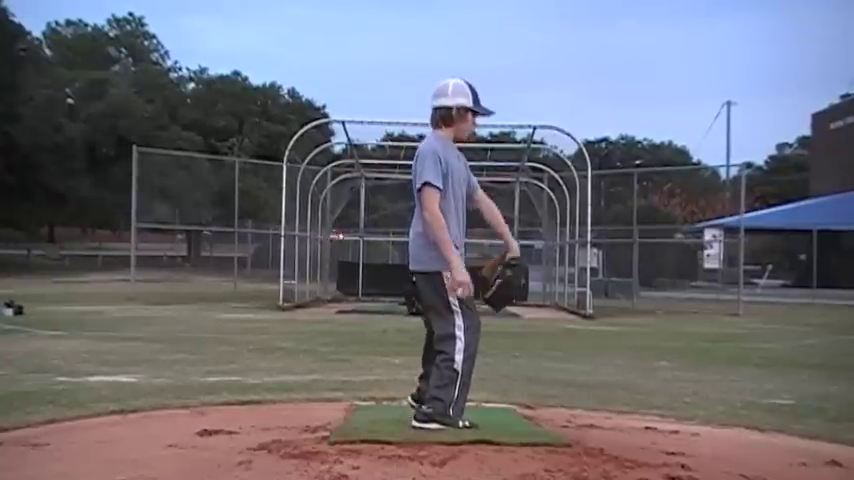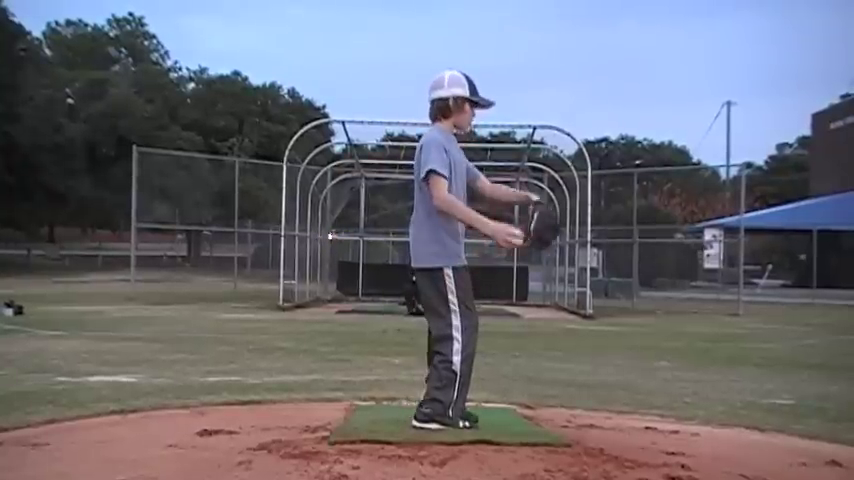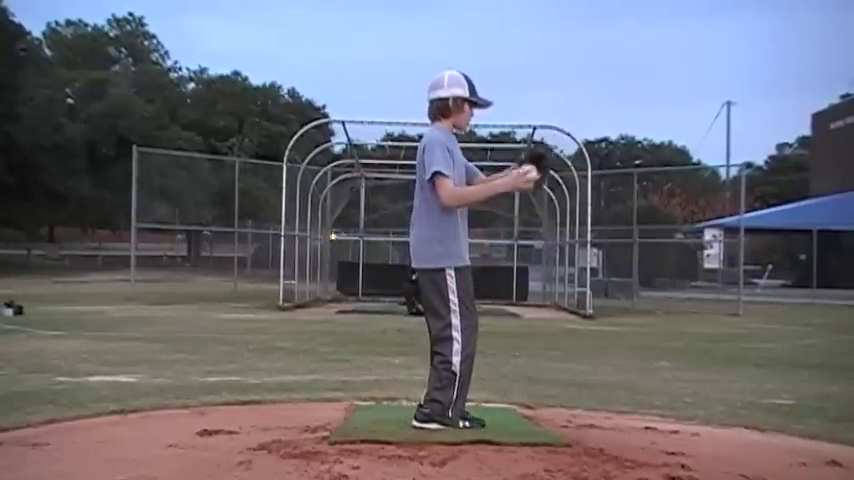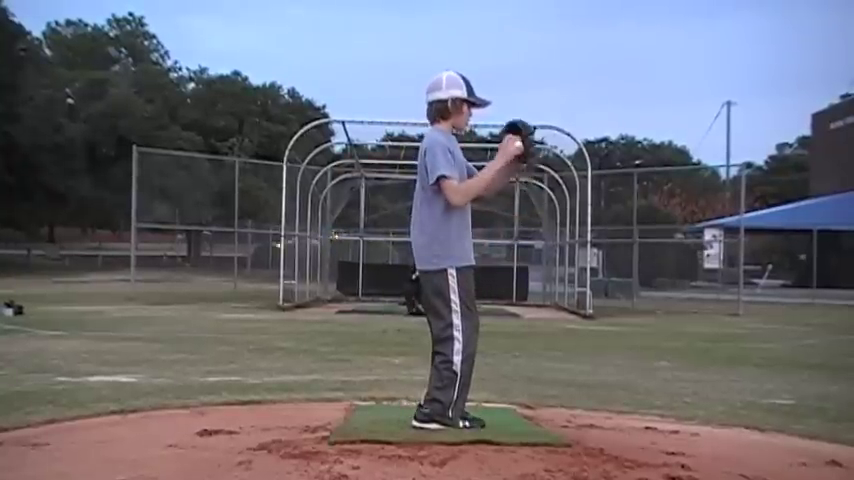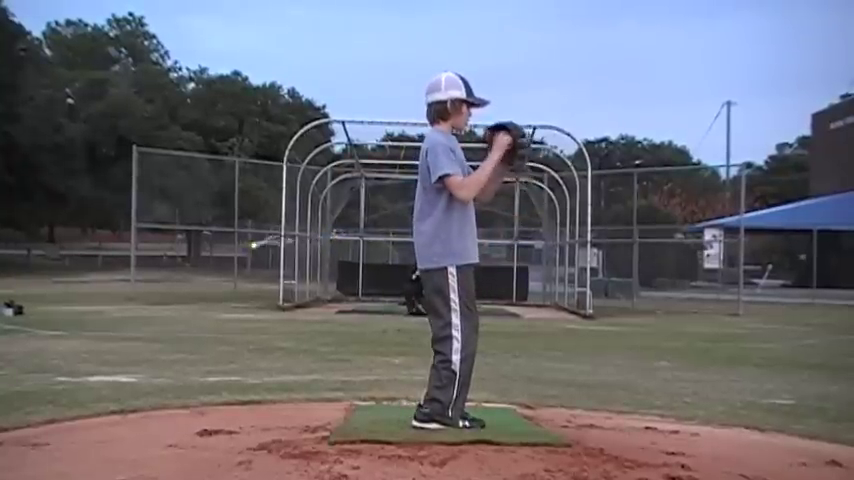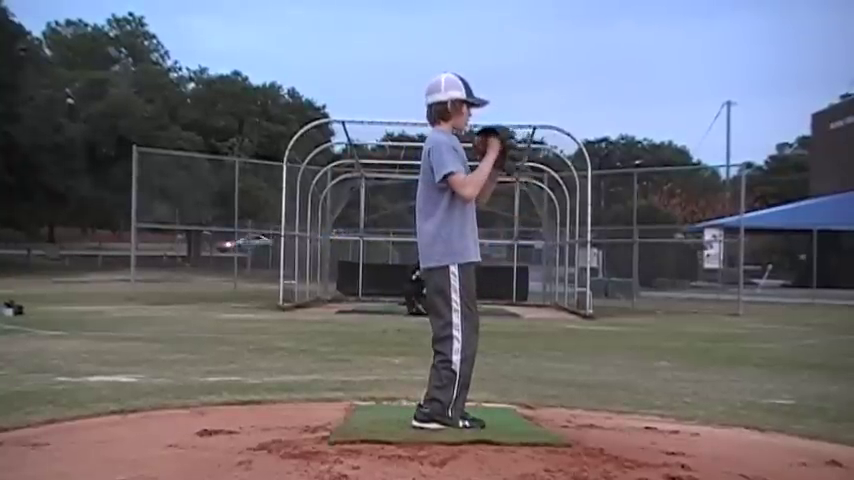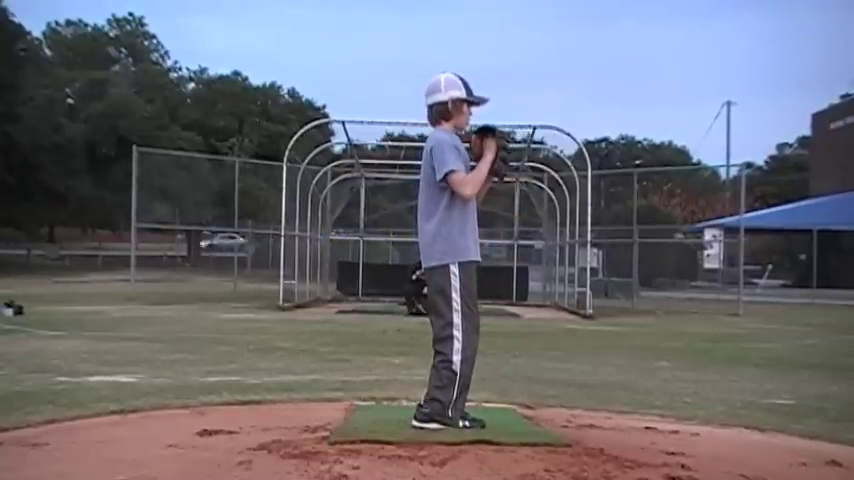
dt=0.2s
person 1, frame 1
left shoulder: (454, 156)
right shoulder: (431, 150)
left elbow: (482, 201)
right elbow: (431, 211)
left wrist: (509, 240)
right wrist: (455, 263)
left hip: (437, 261)
right hip: (437, 261)
left knee: (444, 330)
right knee: (461, 330)
left ankle: (426, 396)
right ankle: (437, 410)
person 1, frame 2
left shoulder: (451, 146)
right shoulder: (434, 141)
left elbow: (485, 187)
right elbow: (440, 198)
left wrist: (523, 196)
right wrist: (490, 227)
left hip: (441, 255)
right hip: (439, 256)
left knee: (448, 330)
right knee: (459, 329)
left ankle: (437, 402)
right ankle: (438, 410)
person 1, frame 3
left shoulder: (448, 144)
right shoulder: (436, 140)
left elbow: (481, 183)
right elbow: (448, 195)
left wrist: (514, 175)
right wrist: (507, 184)
left hip: (441, 254)
right hip: (442, 256)
left knee: (449, 332)
right knee: (457, 331)
left ankle: (440, 407)
right ankle: (438, 410)
person 1, frame 4
left shoulder: (448, 144)
right shoulder: (436, 143)
left elbow: (484, 188)
right elbow: (457, 195)
left wrist: (512, 161)
right wrist: (499, 159)
left hip: (446, 255)
right hip: (445, 257)
left knee: (453, 333)
right knee: (459, 332)
left ankle: (441, 407)
right ankle: (438, 410)
person 1, frame 5
left shoulder: (448, 144)
right shoulder: (437, 143)
left elbow: (482, 194)
right elbow: (464, 191)
left wrist: (504, 161)
right wrist: (494, 153)
left hip: (449, 254)
right hip: (447, 256)
left knee: (454, 333)
right knee: (458, 332)
left ankle: (439, 407)
right ankle: (438, 409)
person 1, frame 6
left shoulder: (447, 144)
right shoulder: (440, 142)
left elbow: (479, 196)
right elbow: (467, 190)
left wrist: (496, 164)
right wrist: (490, 155)
left hip: (450, 254)
right hip: (449, 256)
left knee: (454, 333)
right knee: (458, 333)
left ankle: (439, 408)
right ankle: (438, 410)
person 1, frame 7
left shoulder: (447, 142)
right shoulder: (443, 141)
left elbow: (474, 194)
right elbow: (466, 189)
left wrist: (488, 163)
right wrist: (488, 156)
left hip: (449, 253)
right hip: (451, 255)
left knee: (455, 333)
right knee: (459, 333)
left ankle: (439, 407)
right ankle: (438, 409)
